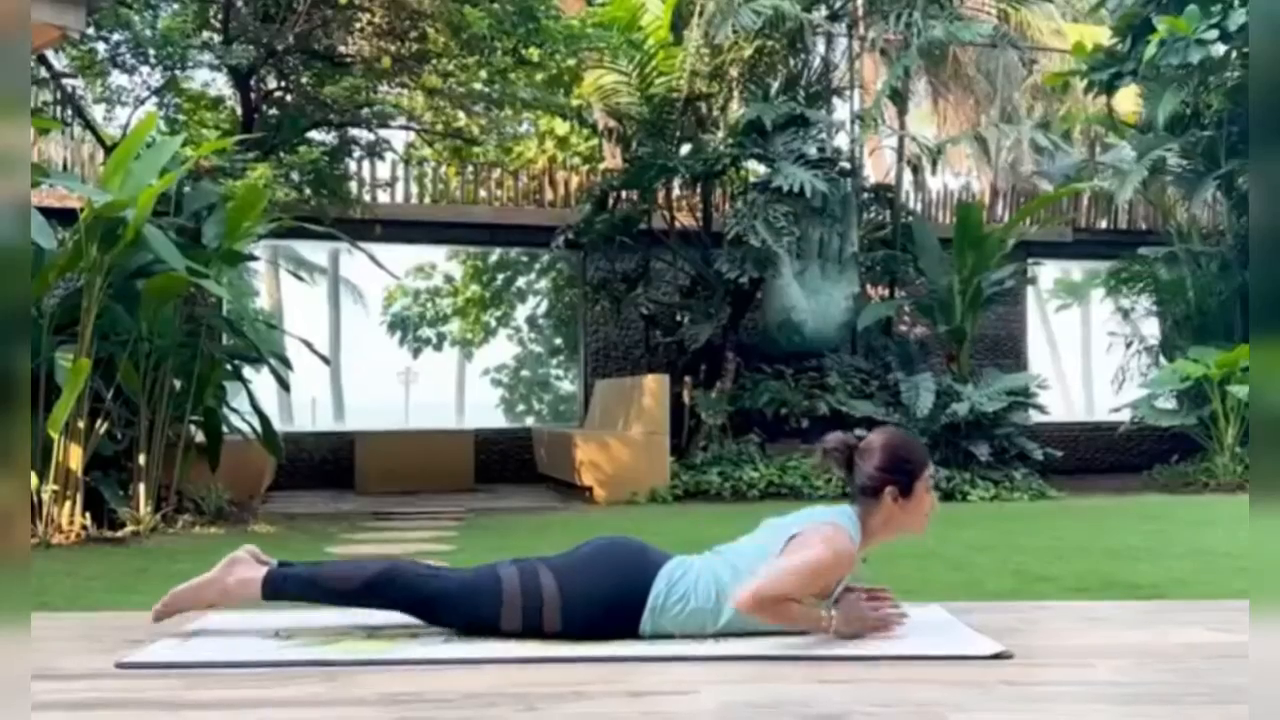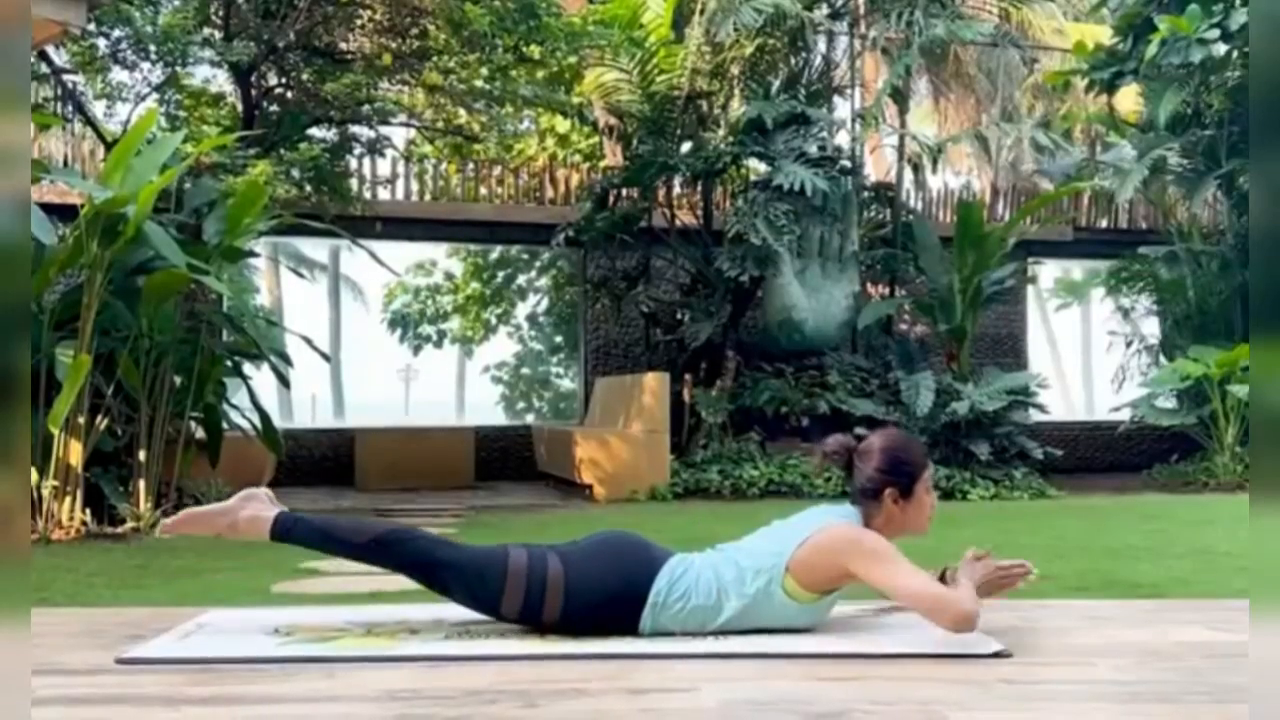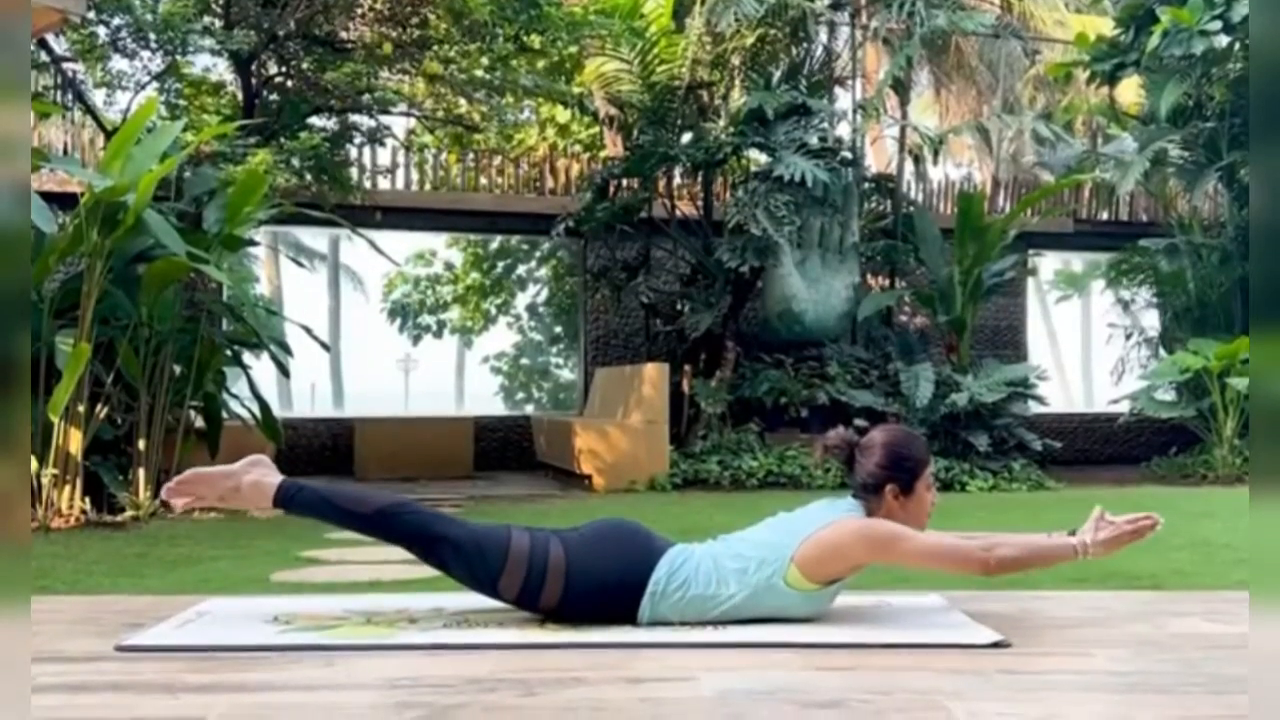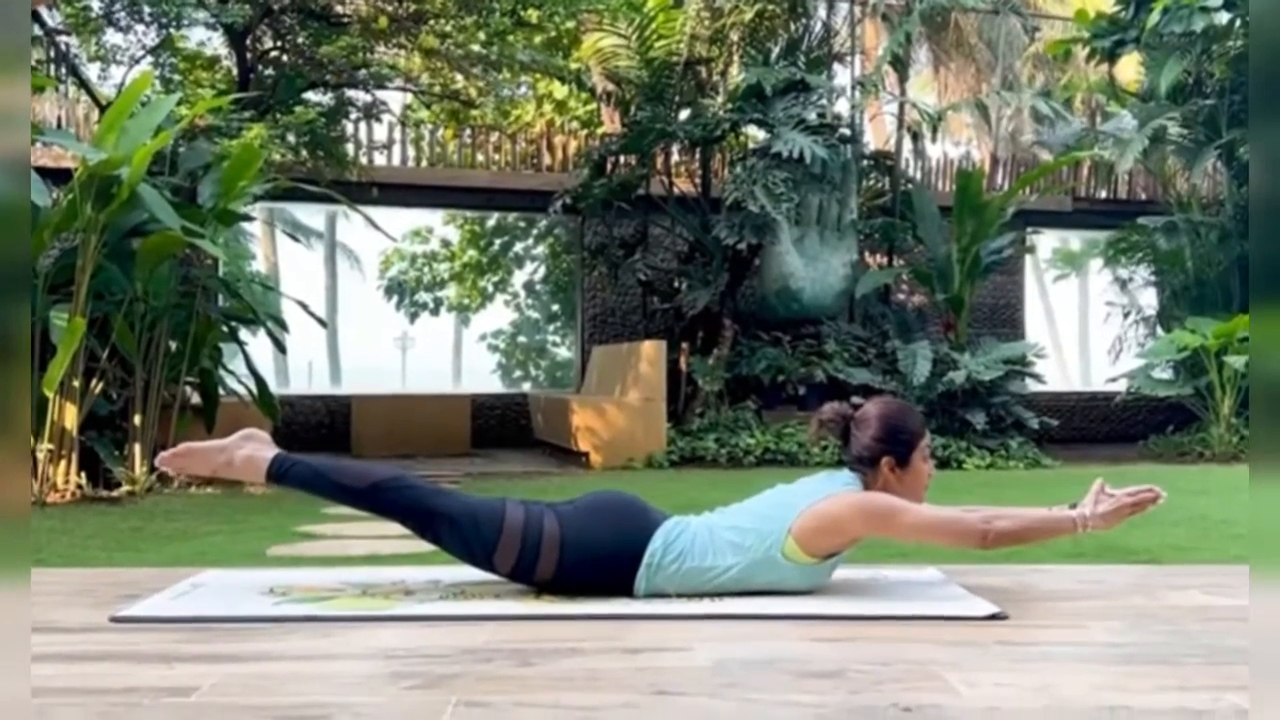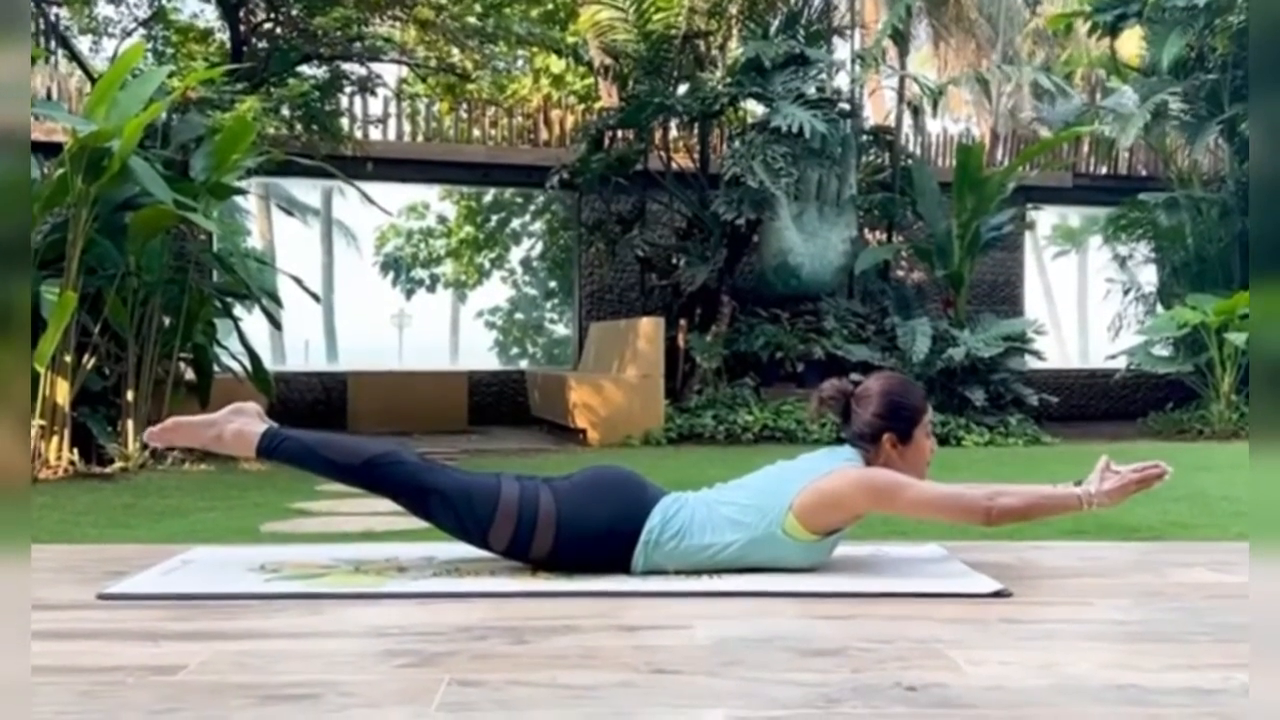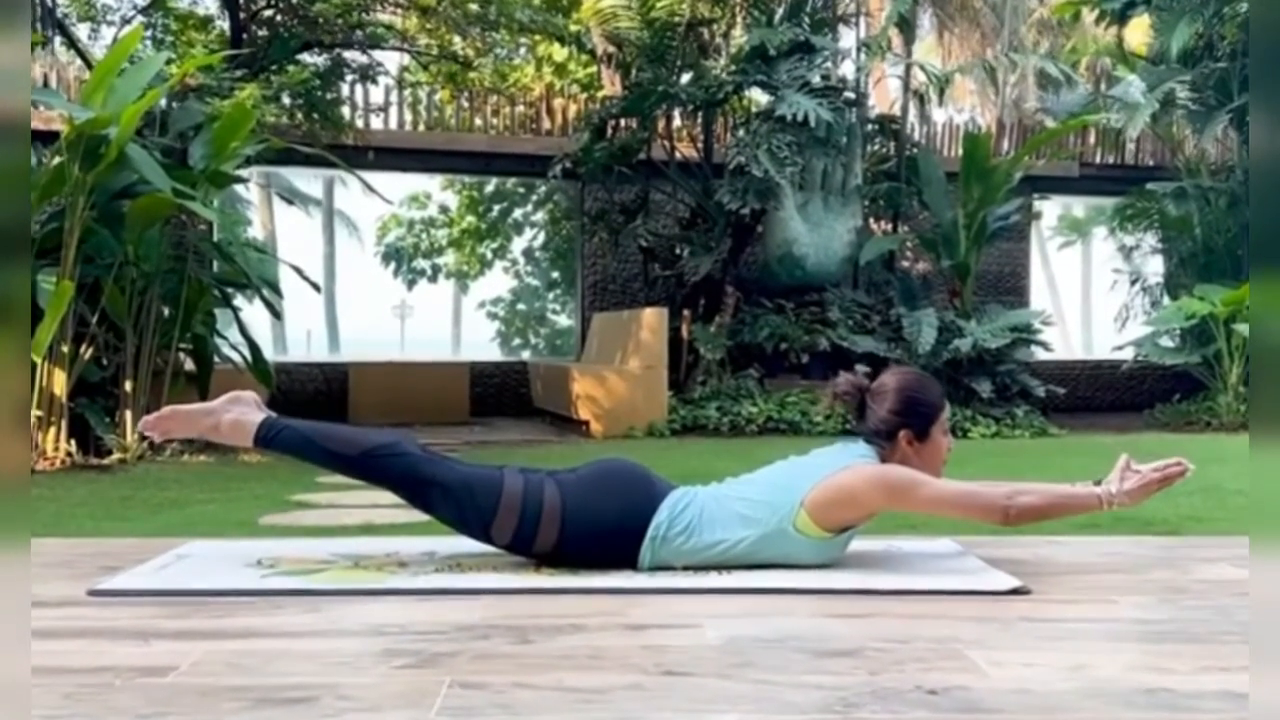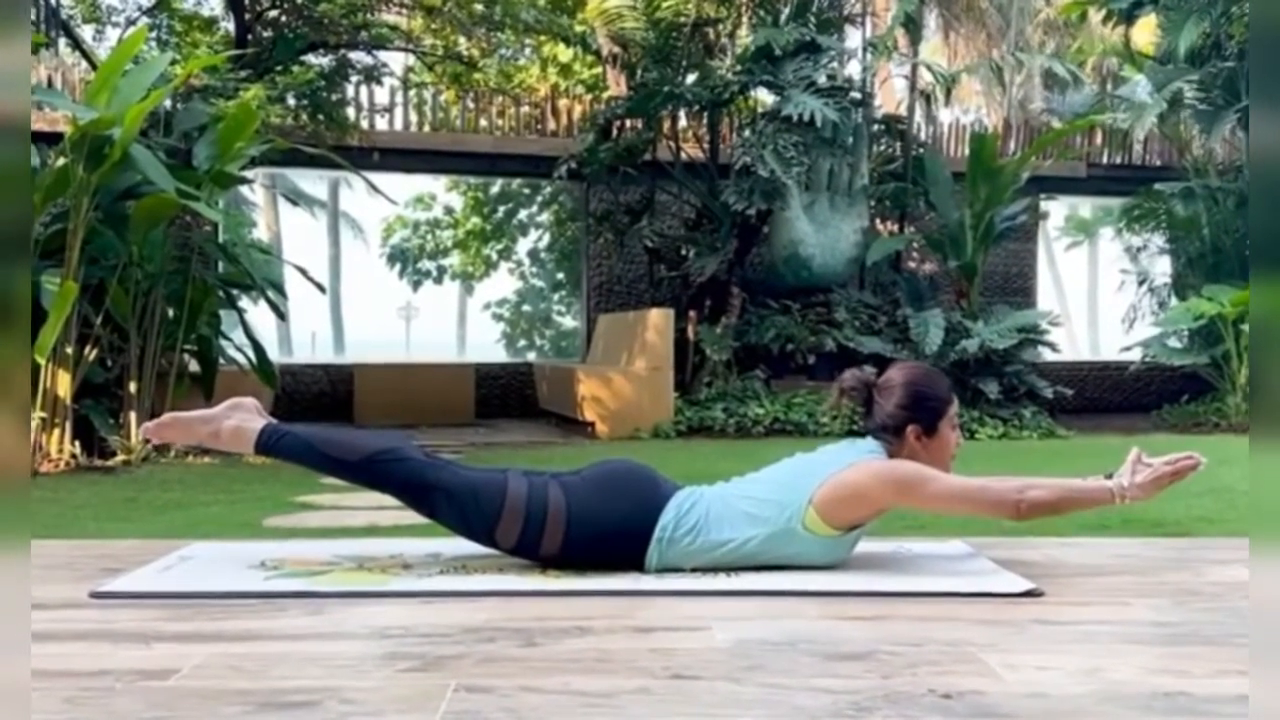
dt=0.7s
person 1, frame 1
left shoulder: (826, 520)
right shoulder: (840, 544)
right elbow: (746, 600)
left wrist: (833, 597)
right wrist: (833, 623)
left hip: (626, 574)
right hip: (616, 601)
left knee: (446, 590)
right knee: (431, 596)
left ankle: (265, 567)
right ankle: (253, 580)
person 1, frame 2
left shoulder: (834, 520)
right shoulder: (852, 541)
left elbow: (897, 581)
right elbow: (954, 620)
left wrist: (963, 579)
right wrist: (965, 589)
left hip: (632, 572)
right hip: (621, 594)
left knee: (440, 564)
right knee: (434, 561)
left ankle: (269, 513)
right ankle: (260, 521)
person 1, frame 3
left shoulder: (845, 514)
right shoulder: (861, 535)
left elbow: (968, 550)
right elbow: (985, 557)
left wrist: (1072, 539)
right wrist: (1085, 544)
left hip: (626, 559)
right hip: (618, 583)
left knee: (446, 542)
right knee: (441, 541)
left ankle: (270, 484)
right ankle: (267, 489)
person 1, frame 4
left shoulder: (841, 487)
right shoulder: (856, 509)
left elbow: (965, 520)
right elbow: (981, 531)
left wrist: (1072, 510)
right wrist: (1084, 518)
left hip: (621, 532)
right hip: (611, 555)
left knee: (440, 514)
right knee: (432, 514)
left ankle: (267, 457)
right ankle: (261, 463)
person 1, frame 5
left shoulder: (841, 461)
right shoulder: (859, 484)
left elbow: (974, 497)
right elbow: (988, 506)
left wrist: (1079, 487)
right wrist: (1093, 495)
left hip: (618, 506)
right hip: (614, 530)
left knee: (435, 486)
right knee: (429, 490)
left ankle: (259, 428)
right ankle: (252, 437)
person 1, frame 6
left shoulder: (855, 455)
right shoulder: (874, 481)
left elbow: (997, 495)
right elbow: (1010, 503)
left wrist: (1100, 484)
right wrist: (1112, 494)
left hip: (627, 500)
right hip: (619, 522)
left knee: (438, 477)
right knee: (428, 479)
left ankle: (254, 415)
right ankle: (248, 424)
person 1, frame 7
left shoulder: (861, 454)
right shoulder: (883, 477)
left elbow: (999, 493)
right elbow: (1017, 500)
left wrist: (1106, 481)
right wrist: (1121, 488)
left hip: (631, 503)
right hip: (624, 528)
left knee: (441, 483)
right knee: (432, 487)
left ankle: (257, 424)
right ankle: (250, 433)
